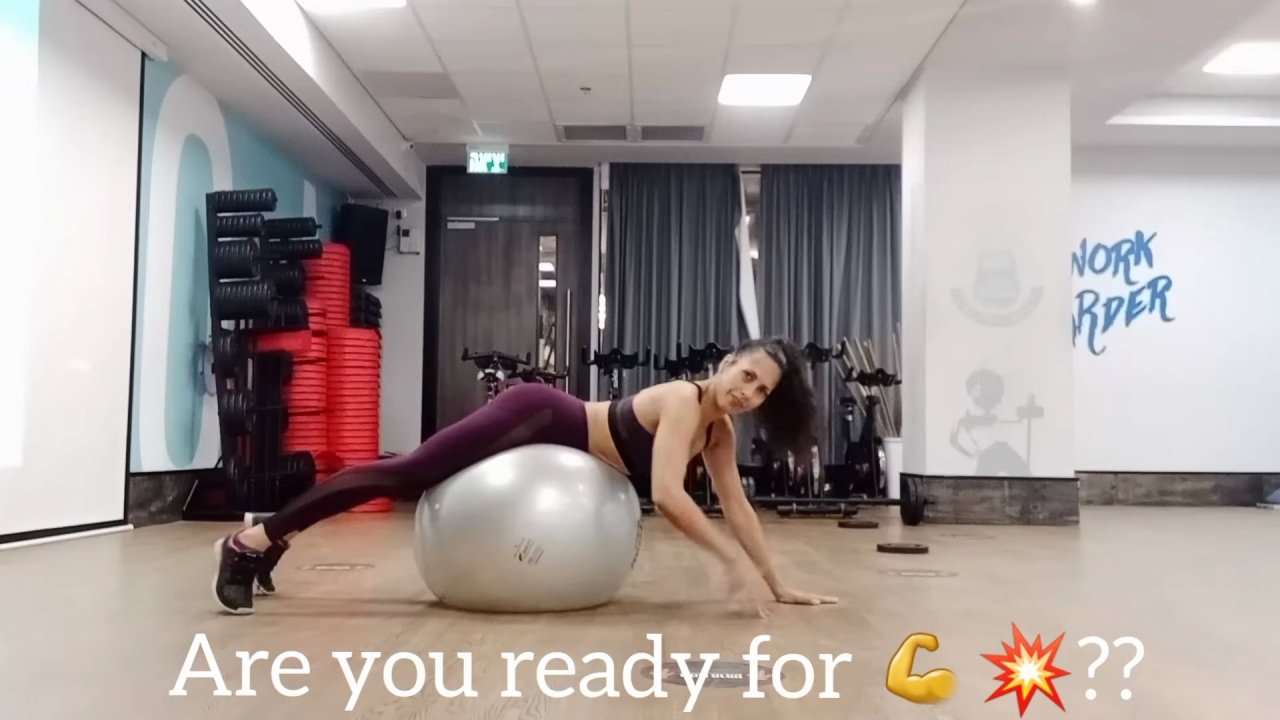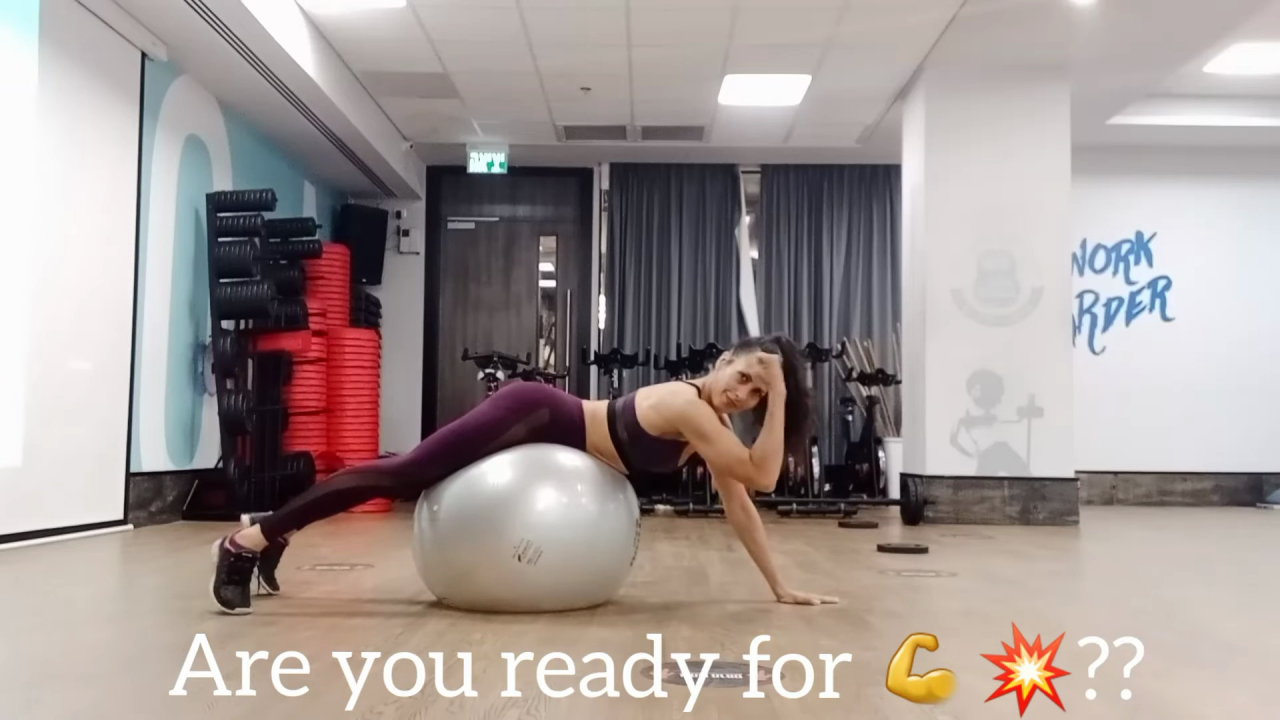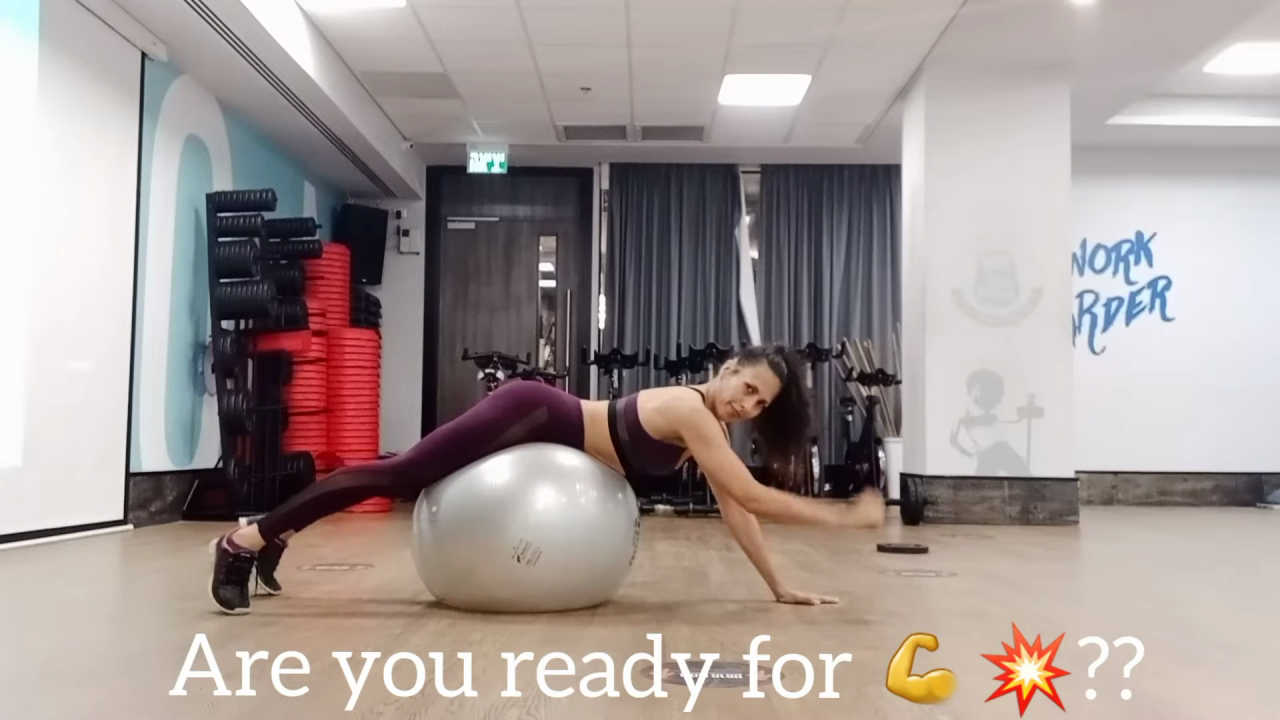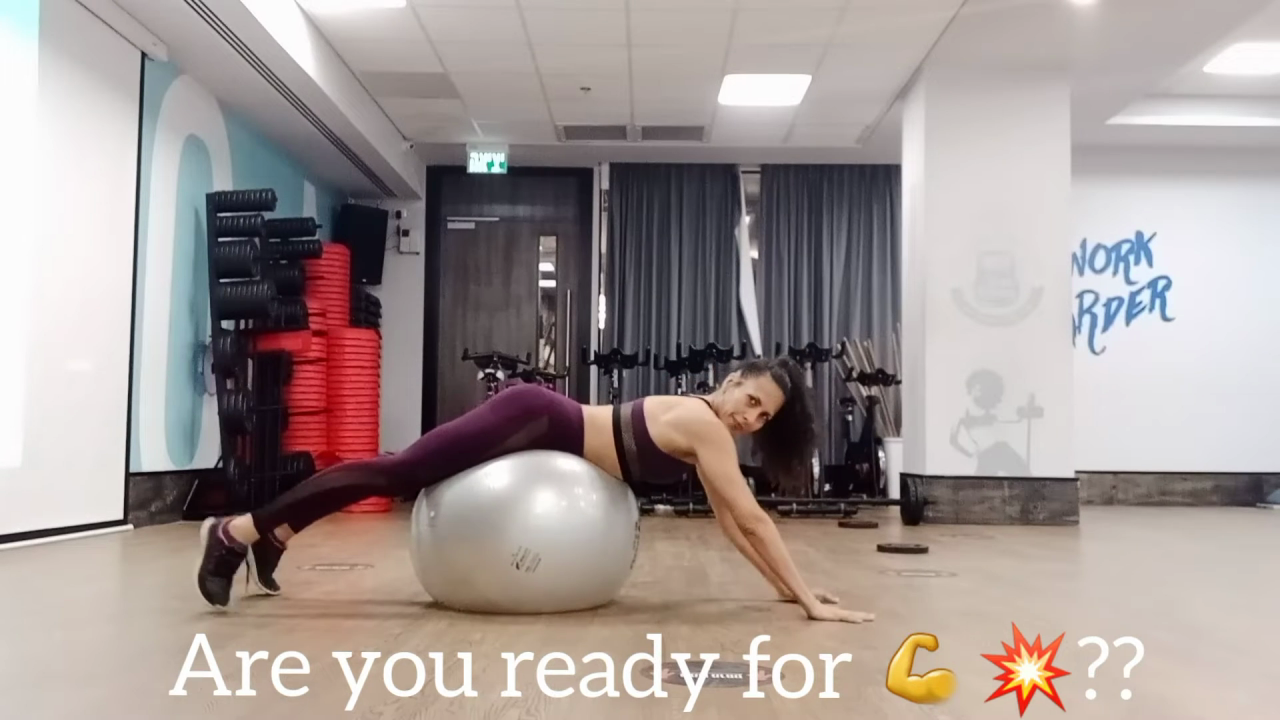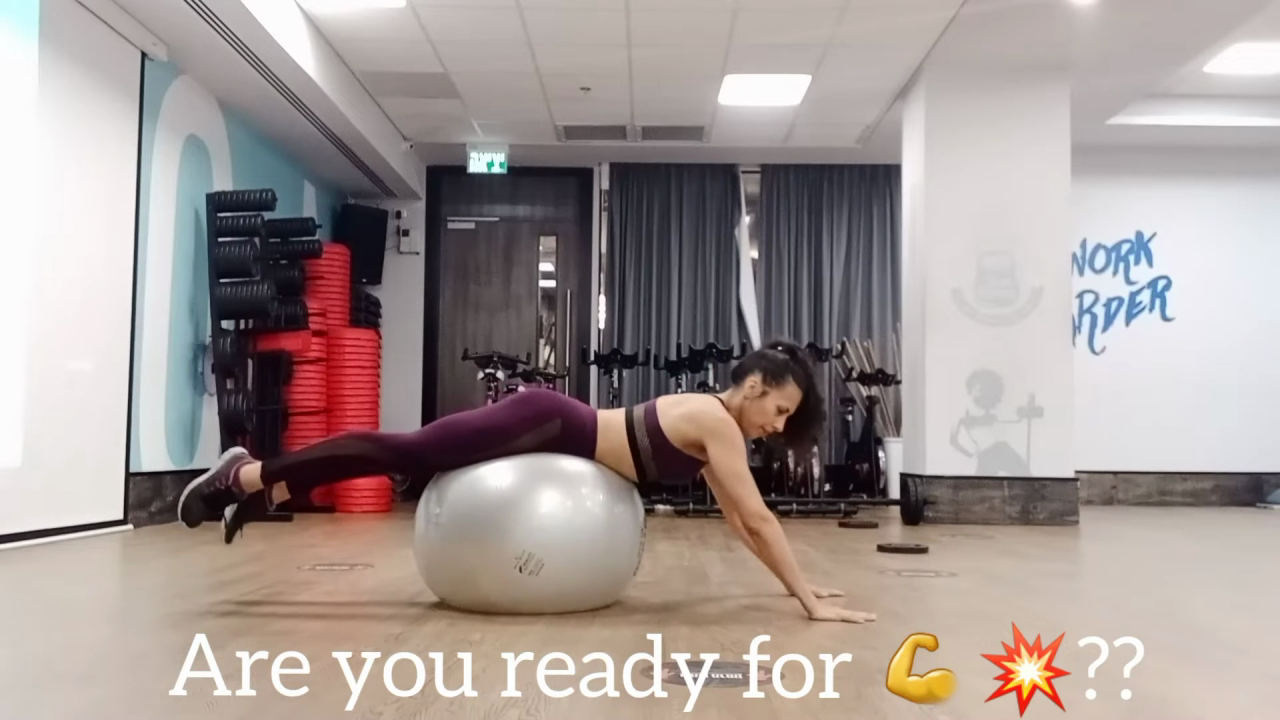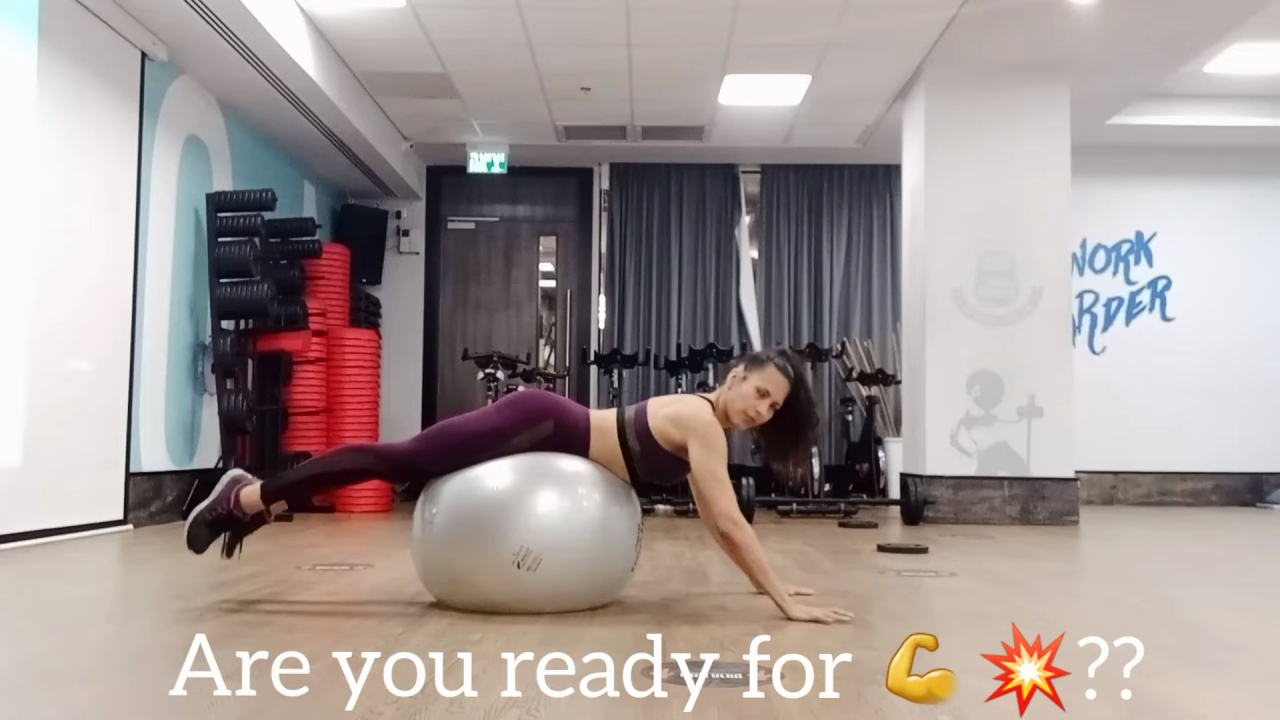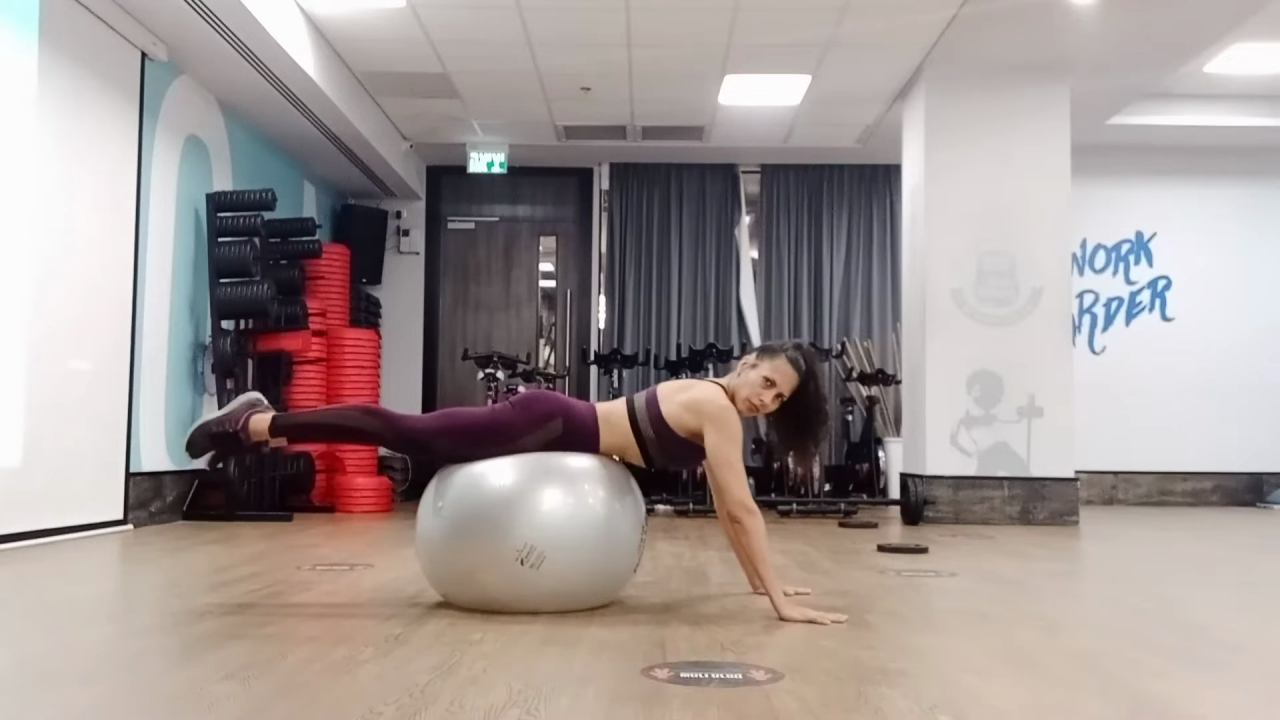
dt=0.7s
person 1, frame 1
left shoulder: (719, 430)
right shoulder: (684, 401)
left elbow: (736, 505)
right elbow: (667, 496)
left wrist: (779, 584)
right wrist: (734, 562)
left hip: (551, 439)
right hip: (535, 419)
left knee: (415, 479)
right knee: (401, 476)
left ankle: (273, 533)
right ankle: (251, 539)
person 1, frame 2
left shoulder: (713, 419)
right shoulder: (689, 406)
left elbow: (738, 502)
right elbow: (761, 477)
left wrist: (781, 587)
right wrist: (781, 398)
left hip: (546, 432)
right hip: (531, 417)
left knee: (412, 477)
right knee: (399, 477)
left ankle: (273, 532)
right ankle: (249, 540)
person 1, frame 3
left shoulder: (713, 423)
right shoulder: (692, 412)
left elbow: (734, 511)
right elbow: (752, 497)
left wrist: (780, 586)
right wrist: (843, 514)
left hip: (544, 429)
right hip: (530, 416)
left knee: (412, 476)
right knee: (402, 473)
left ankle: (275, 535)
right ankle: (247, 541)
person 1, frame 4
left shoulder: (712, 431)
right shoulder: (703, 423)
left elbow: (730, 522)
right elbow: (751, 519)
left wrist: (783, 584)
right wrist: (808, 601)
left hip: (545, 429)
right hip: (533, 423)
left knee: (407, 473)
right knee: (397, 473)
left ankle: (275, 534)
right ankle: (237, 530)
person 1, frame 5
left shoulder: (711, 423)
right shoulder: (715, 422)
left elbow: (739, 520)
right elbow: (759, 519)
left wrist: (795, 583)
right wrist: (810, 601)
left hip: (554, 430)
right hip: (546, 426)
left knee: (405, 458)
right knee: (401, 452)
left ankle: (264, 490)
right ankle: (246, 476)
person 1, frame 6
left shoulder: (703, 422)
right shoulder: (701, 421)
left elbow: (717, 521)
right elbow: (728, 521)
left wrist: (770, 582)
right wrist: (785, 601)
left hip: (543, 432)
right hip: (538, 426)
left knee: (404, 465)
right knee: (399, 459)
left ankle: (257, 499)
right ankle: (246, 498)
person 1, frame 7
left shoulder: (715, 408)
right shoulder: (715, 406)
left elbow: (724, 507)
right elbow: (742, 509)
left wrist: (758, 581)
right wrist: (779, 600)
left hip: (556, 431)
right hip: (547, 427)
left knee: (412, 438)
right knee: (405, 433)
left ankle: (258, 421)
right ankle: (253, 423)
